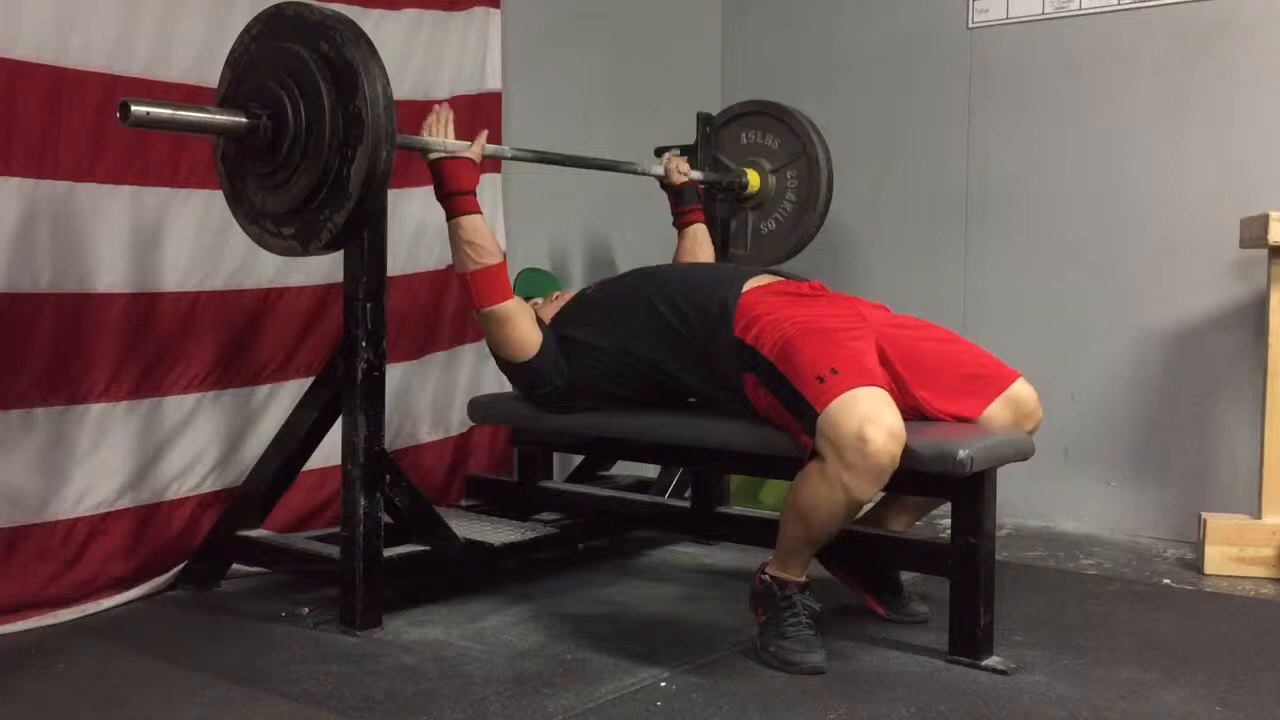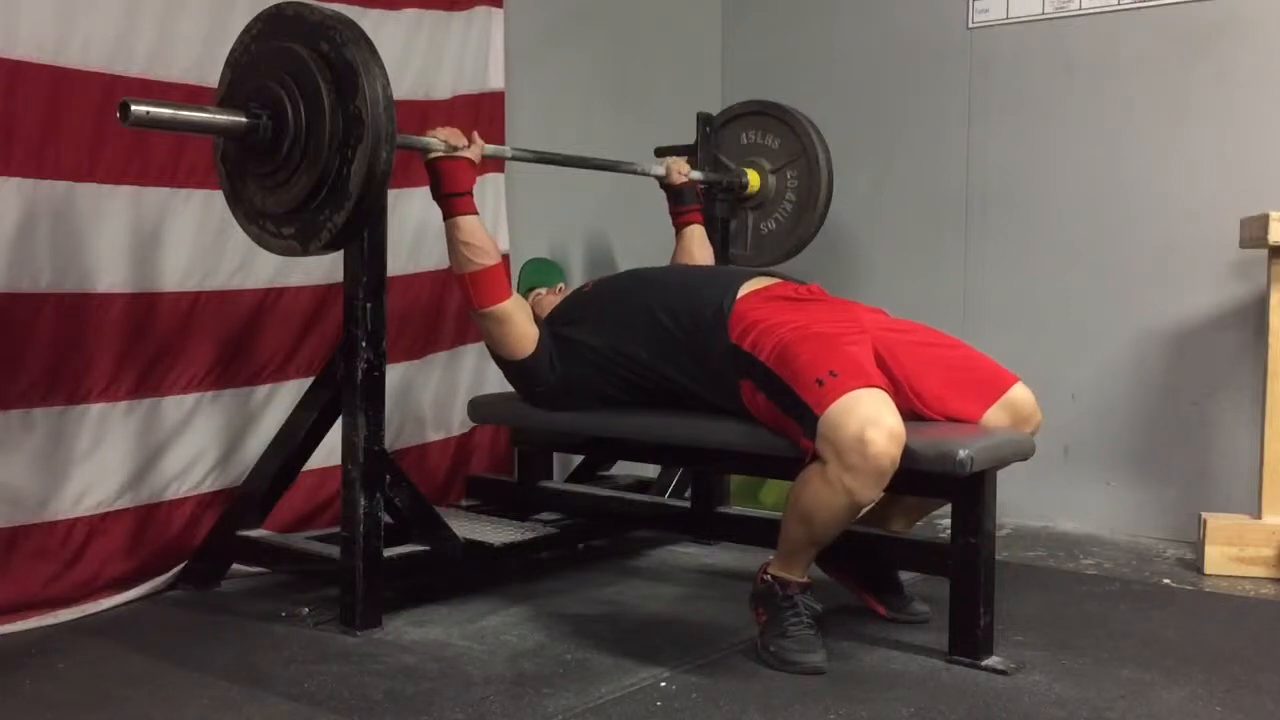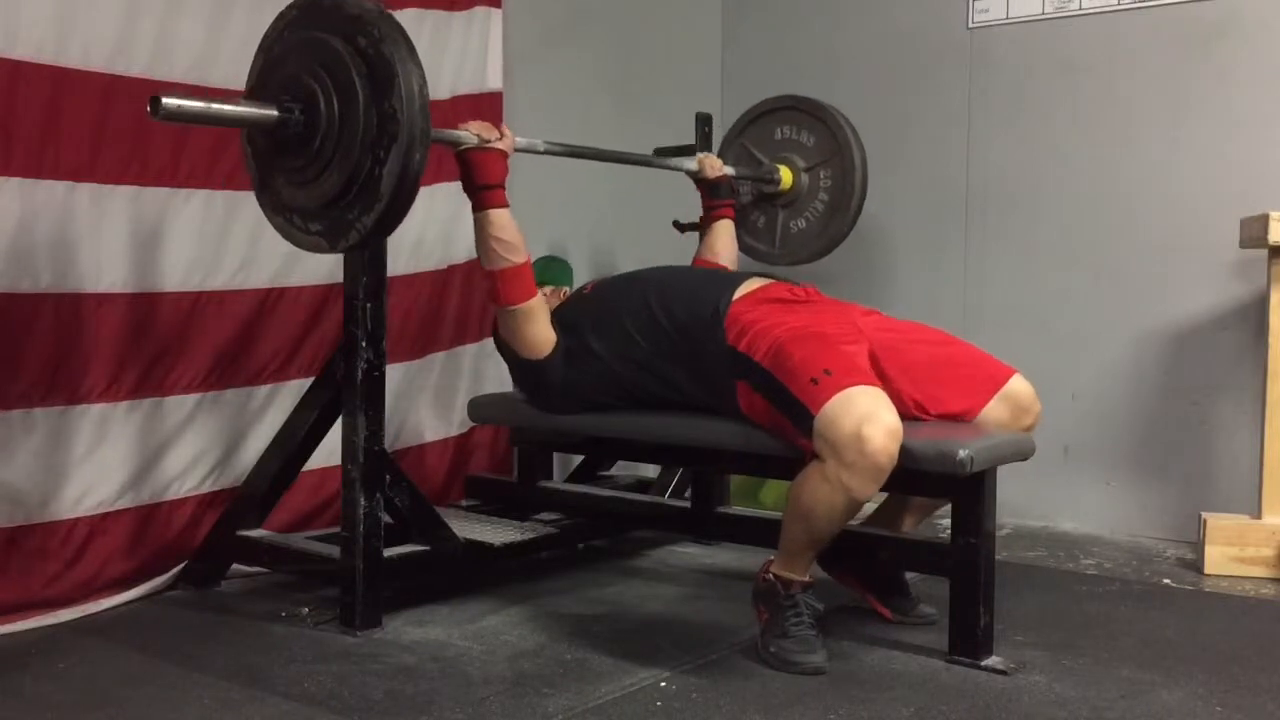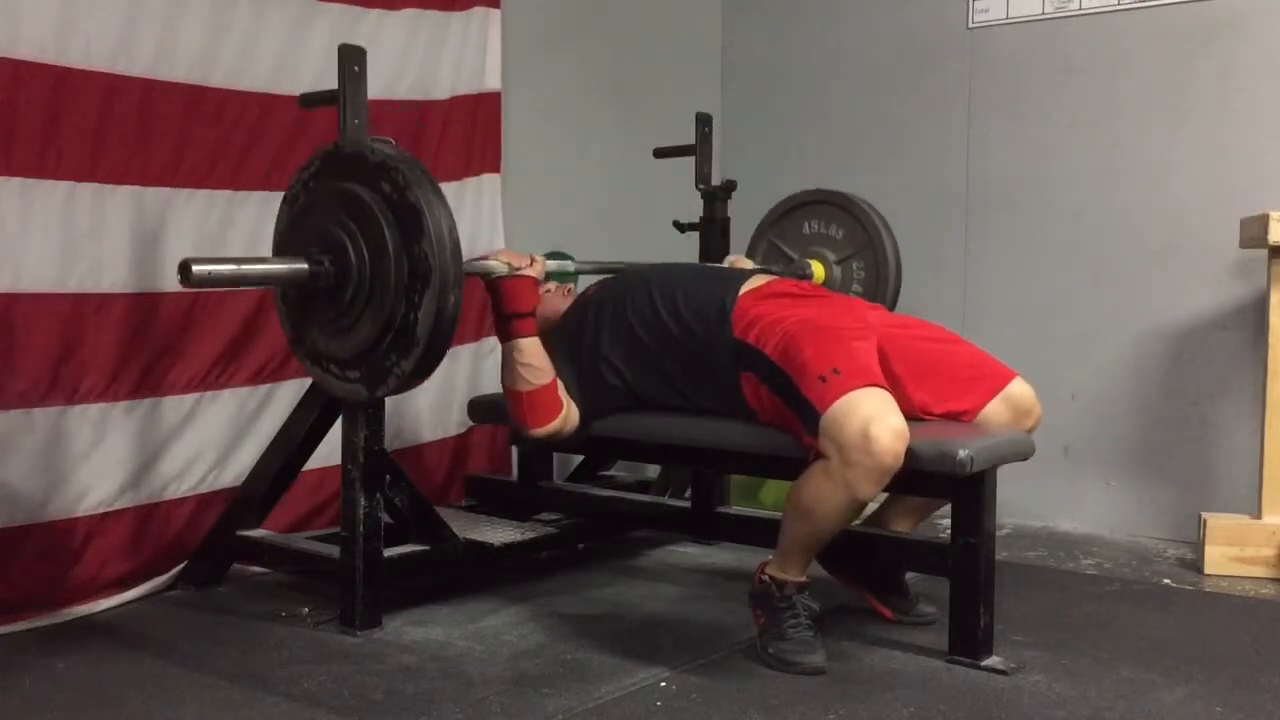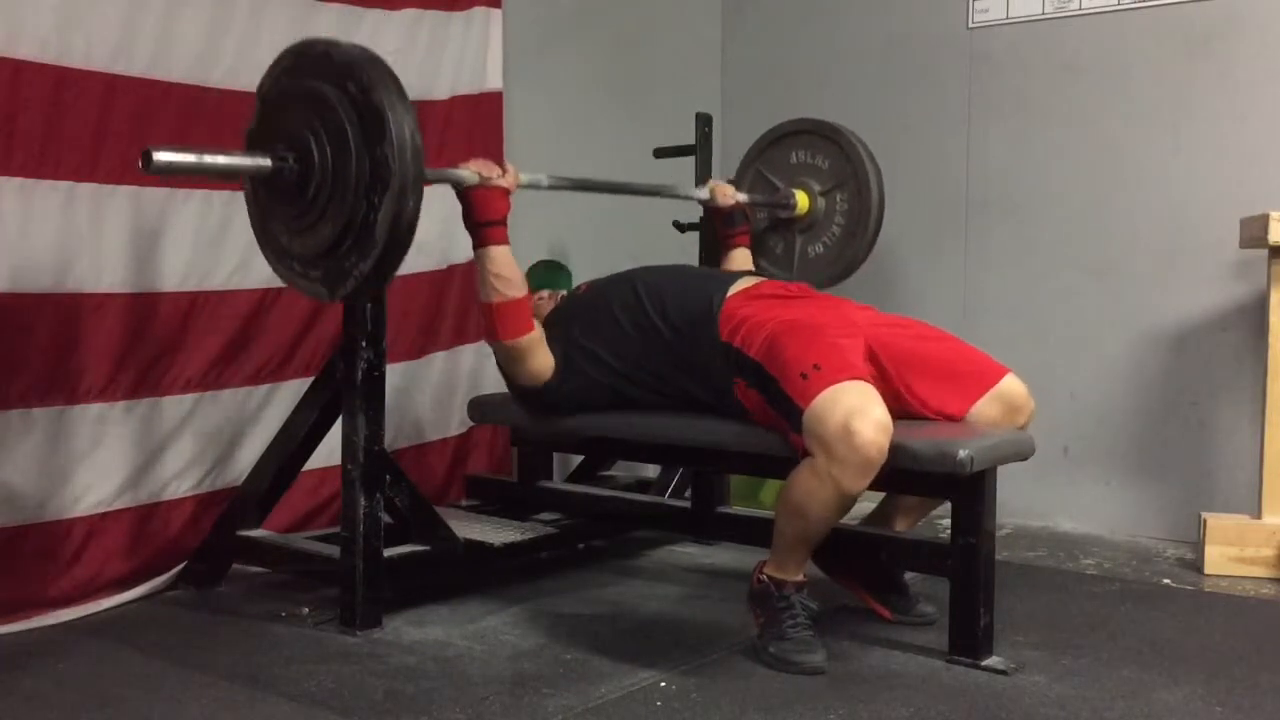
dt=1s
person 1, frame 1
left shoulder: (611, 321)
right shoulder: (558, 366)
left elbow: (695, 288)
right elbow: (490, 293)
left wrist: (684, 196)
right wrist: (457, 183)
left knee: (1014, 411)
right knee: (871, 441)
left ankle: (864, 545)
right ankle: (782, 585)
person 1, frame 2
left shoulder: (609, 319)
right shoulder: (554, 363)
left elbow: (694, 287)
right elbow: (490, 296)
left wrist: (685, 199)
right wrist: (454, 187)
left knee: (1014, 415)
right knee: (871, 443)
left ankle: (863, 547)
right ankle: (782, 586)
person 1, frame 3
left shoulder: (626, 322)
right shoulder: (557, 367)
left elbow: (713, 278)
right elbow: (510, 287)
left wrist: (719, 197)
right wrist: (486, 183)
left knee: (1014, 407)
right knee: (870, 438)
left ankle: (870, 552)
right ankle: (785, 585)
person 1, frame 4
left shoulder: (606, 319)
right shoulder: (556, 351)
right elbow: (542, 420)
left wrist: (750, 280)
right wrist: (514, 302)
left knee: (1015, 410)
right knee: (873, 443)
left ankle: (871, 550)
right ankle: (782, 586)
person 1, frame 5
left shoulder: (598, 321)
right shoulder: (549, 365)
left elbow: (730, 290)
right elbow: (509, 332)
left wrist: (732, 222)
right wrist: (488, 223)
left knee: (1008, 406)
right knee: (858, 435)
left ankle: (869, 553)
right ankle: (779, 585)
